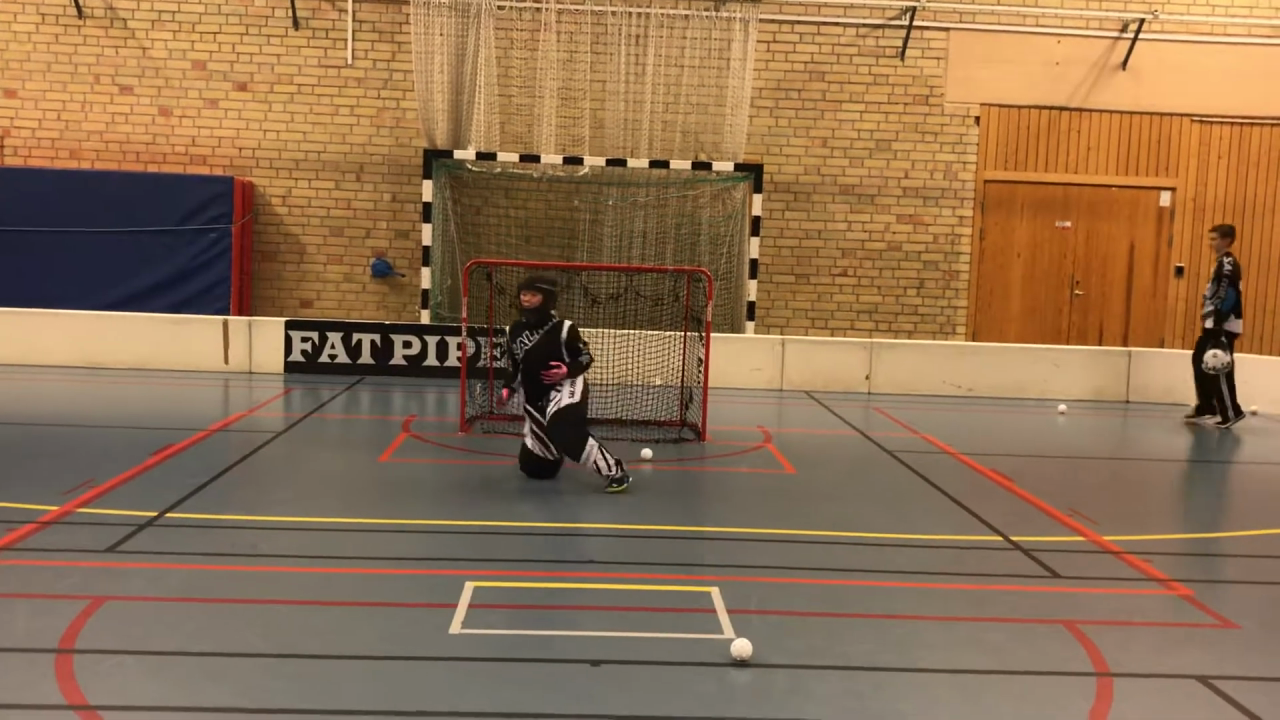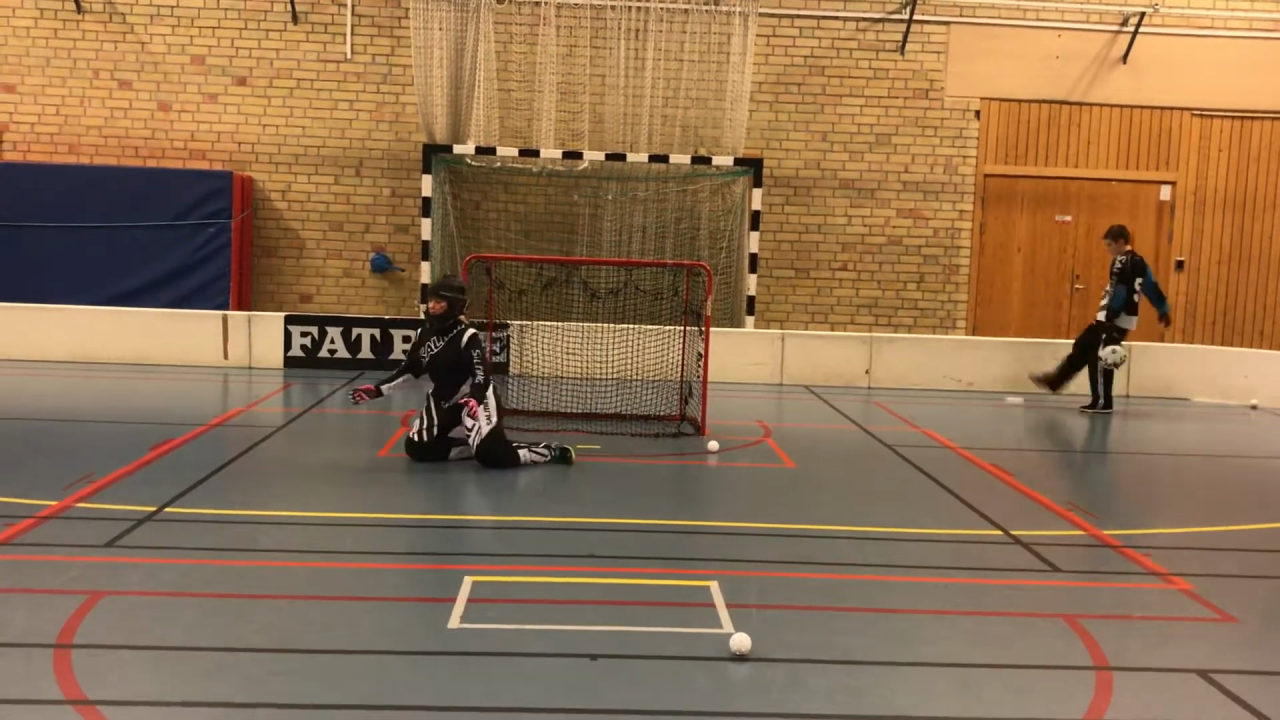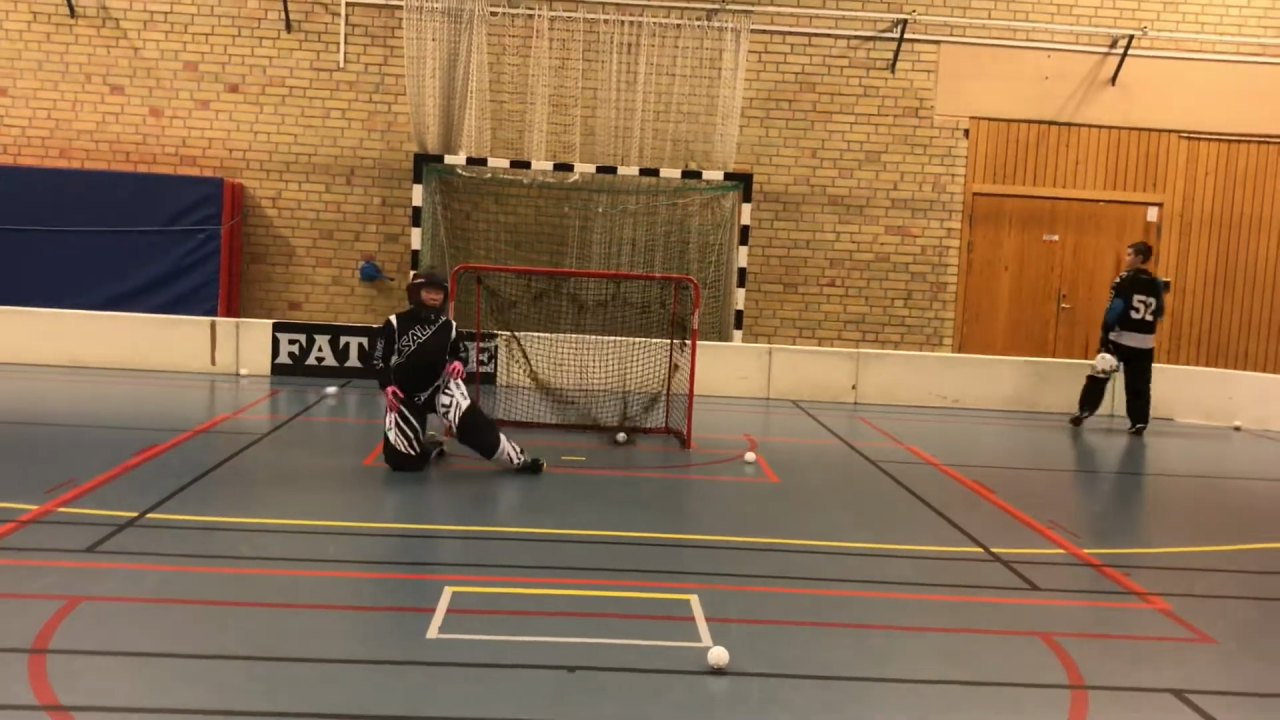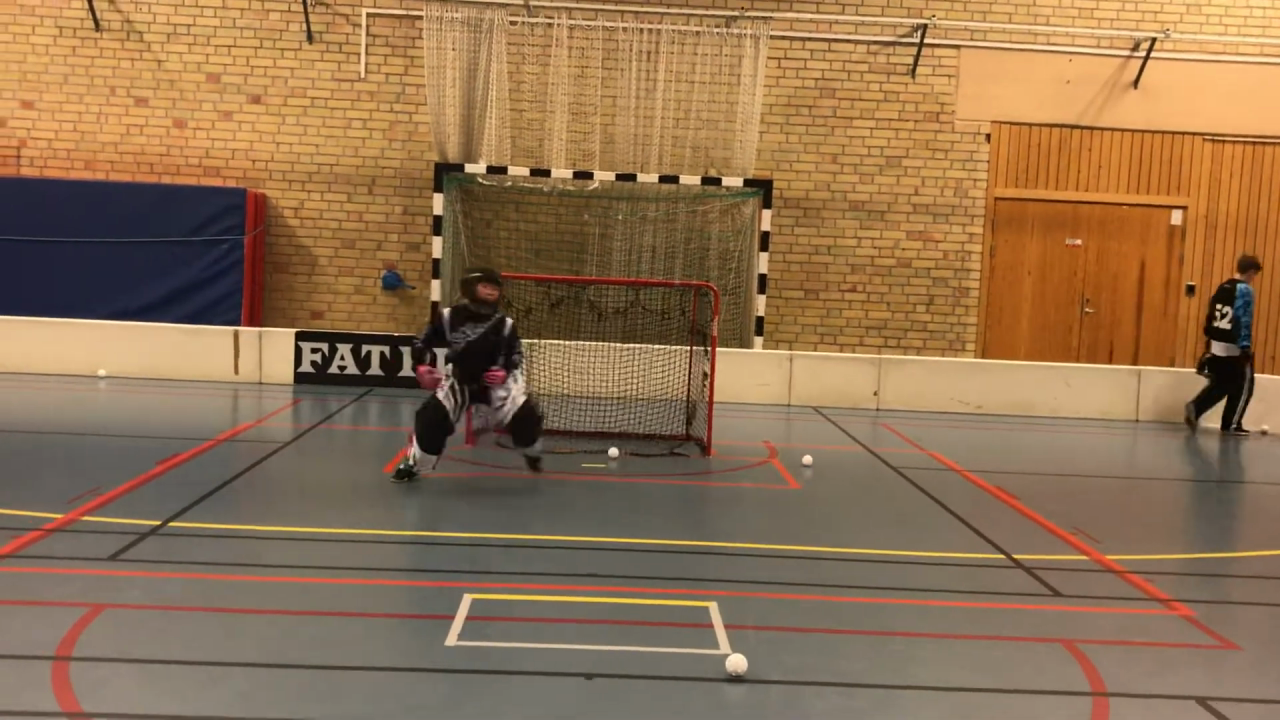
dt=1s
person 1, frame 1
left shoulder: (564, 328)
right shoulder: (515, 330)
left elbow: (586, 358)
left wrist: (567, 370)
right wrist: (508, 388)
left hip: (564, 388)
right hip: (535, 399)
left knee: (564, 427)
right knee: (536, 468)
left ankle: (615, 471)
right ankle: (552, 447)
person 1, frame 2
left shoulder: (467, 336)
right shoulder: (424, 333)
left elbow: (480, 375)
right elbow: (409, 369)
left wrist: (475, 399)
right wrist: (378, 389)
left hip: (473, 399)
right hip: (441, 401)
left knee: (493, 454)
right knee: (416, 448)
left ankle: (550, 451)
right ankle: (473, 444)
person 1, frame 3
left shoulder: (448, 326)
right shoulder: (396, 323)
left elbow: (457, 354)
right elbow: (380, 359)
left wrist: (457, 363)
right wrist: (388, 386)
left hip: (441, 386)
right hip: (406, 395)
left knee: (472, 423)
right knee: (401, 460)
left ankle: (519, 461)
right ankle: (431, 447)
person 1, frame 4
left shoulder: (504, 324)
right shoulder: (449, 316)
left elbow: (515, 355)
right elbow: (423, 344)
left wrist: (504, 371)
right wrist: (421, 366)
left hip: (497, 380)
right hip: (460, 380)
left knee: (525, 417)
right knee: (432, 419)
left ankle: (530, 453)
right ankle: (412, 465)
person 2, frame 1
left shoulder: (1228, 263)
right shoulder: (1223, 262)
left elbow: (1226, 296)
left wrist: (1218, 324)
left hip: (1223, 324)
right hip: (1215, 323)
right knee: (1200, 362)
left ankle: (1231, 413)
right ankle: (1206, 406)
person 2, frame 2
left shoulder: (1121, 262)
right shoulder: (1139, 261)
left elbow: (1118, 294)
right elbow: (1152, 286)
left wrist: (1109, 322)
right wrist: (1163, 310)
left hip: (1116, 318)
right hip: (1125, 317)
left knee: (1099, 357)
right knee: (1082, 347)
left ankle: (1102, 402)
right ankle: (1055, 381)
person 2, frame 3
left shoulder: (1125, 278)
right shoulder: (1156, 283)
left elbow: (1115, 307)
right elbow: (1159, 311)
left wrist: (1105, 333)
left hip: (1122, 336)
right hip: (1146, 340)
left knee: (1100, 374)
right knee: (1139, 383)
left ankle: (1085, 410)
right ankle: (1139, 421)
person 2, frame 4
left shoulder: (1221, 288)
right shoulder: (1244, 290)
left elbow: (1210, 317)
right elbow: (1243, 320)
left wrist: (1209, 340)
right wrist: (1246, 346)
left hip: (1217, 345)
right hip: (1235, 347)
left knee: (1219, 385)
right knee: (1243, 386)
left ankle: (1195, 407)
right ankle: (1231, 424)
